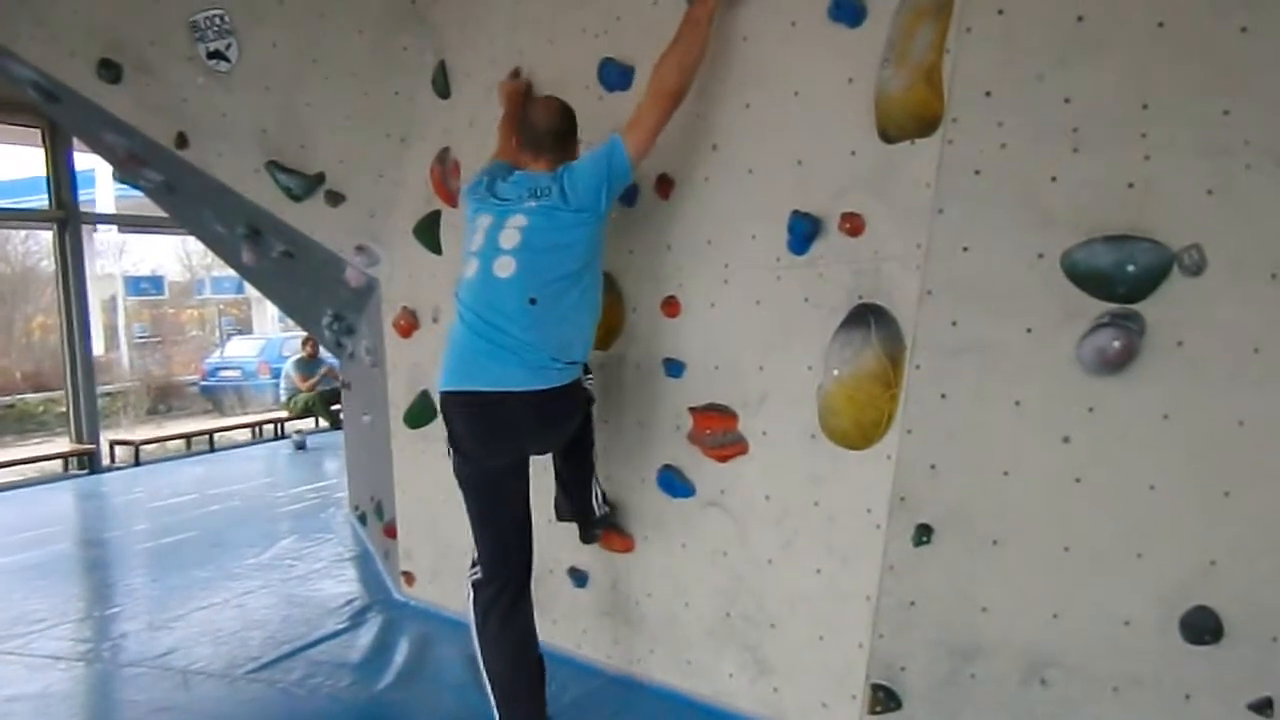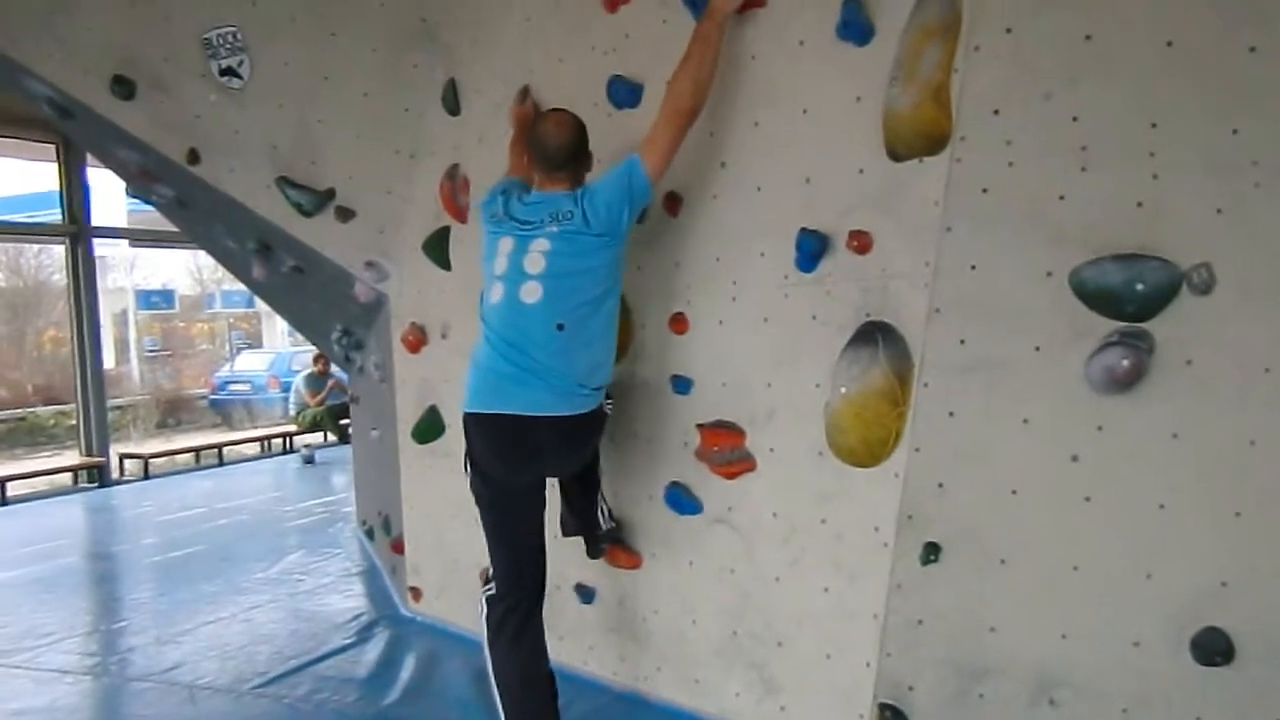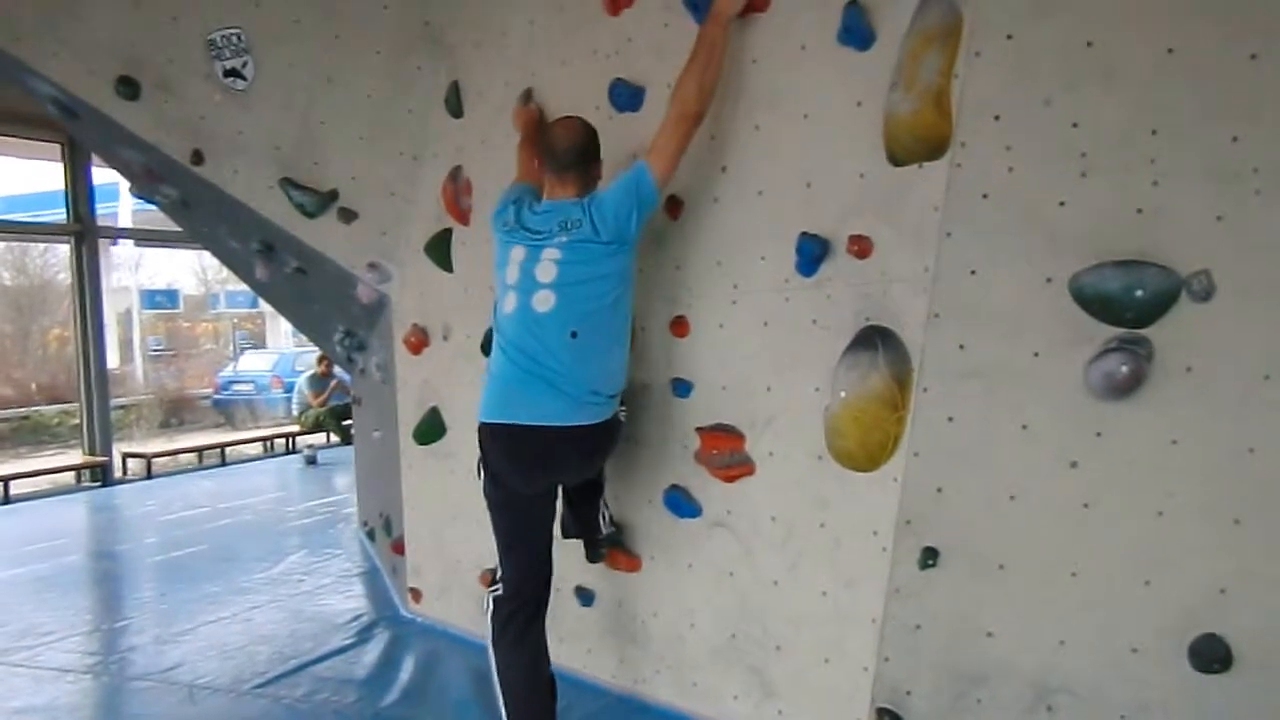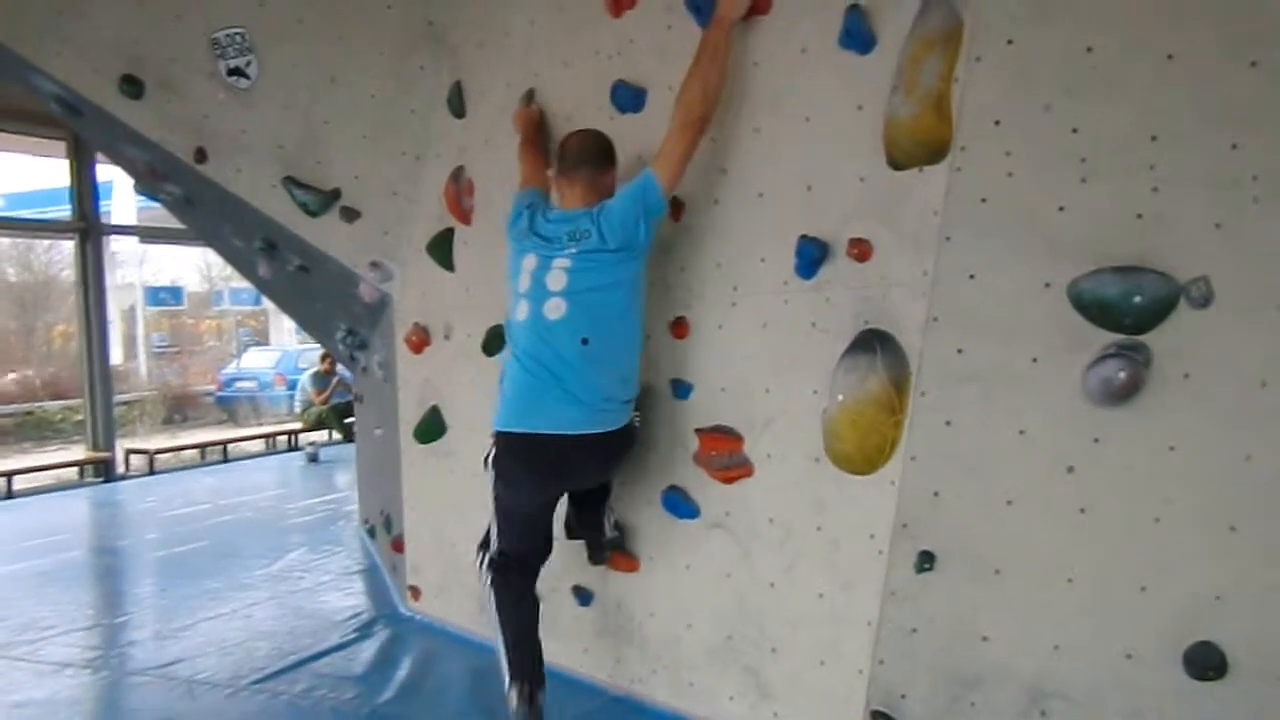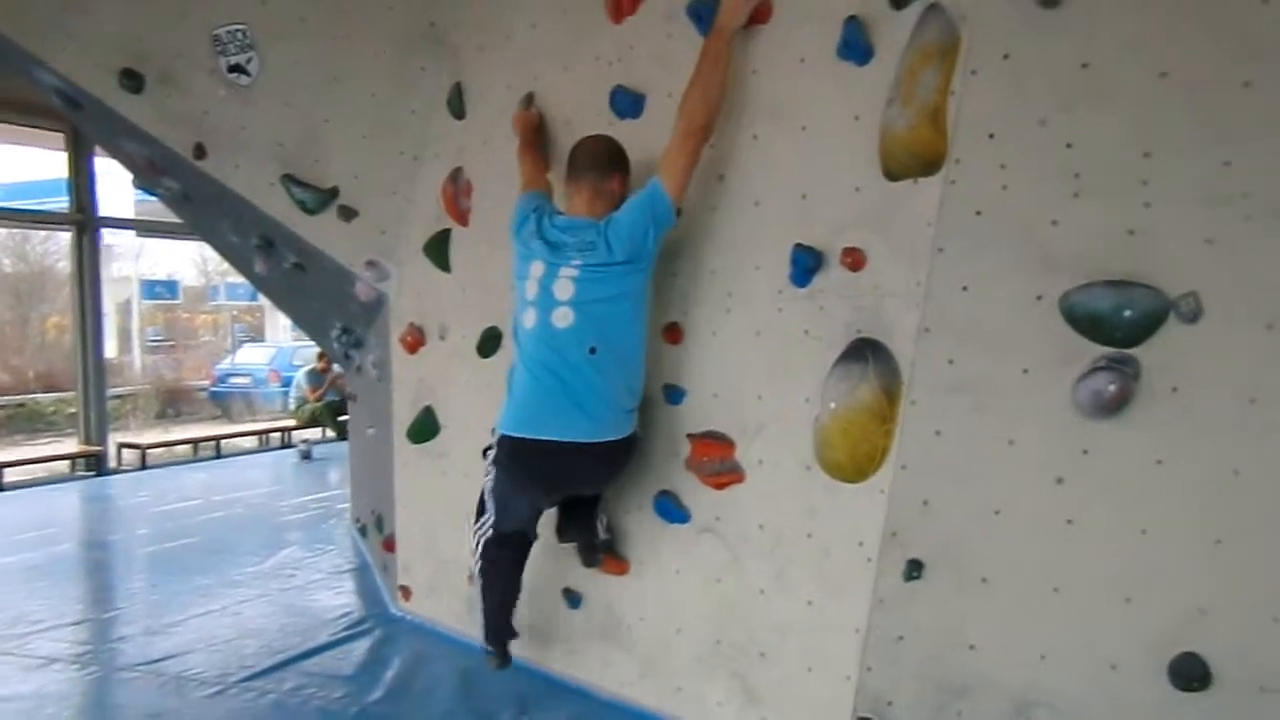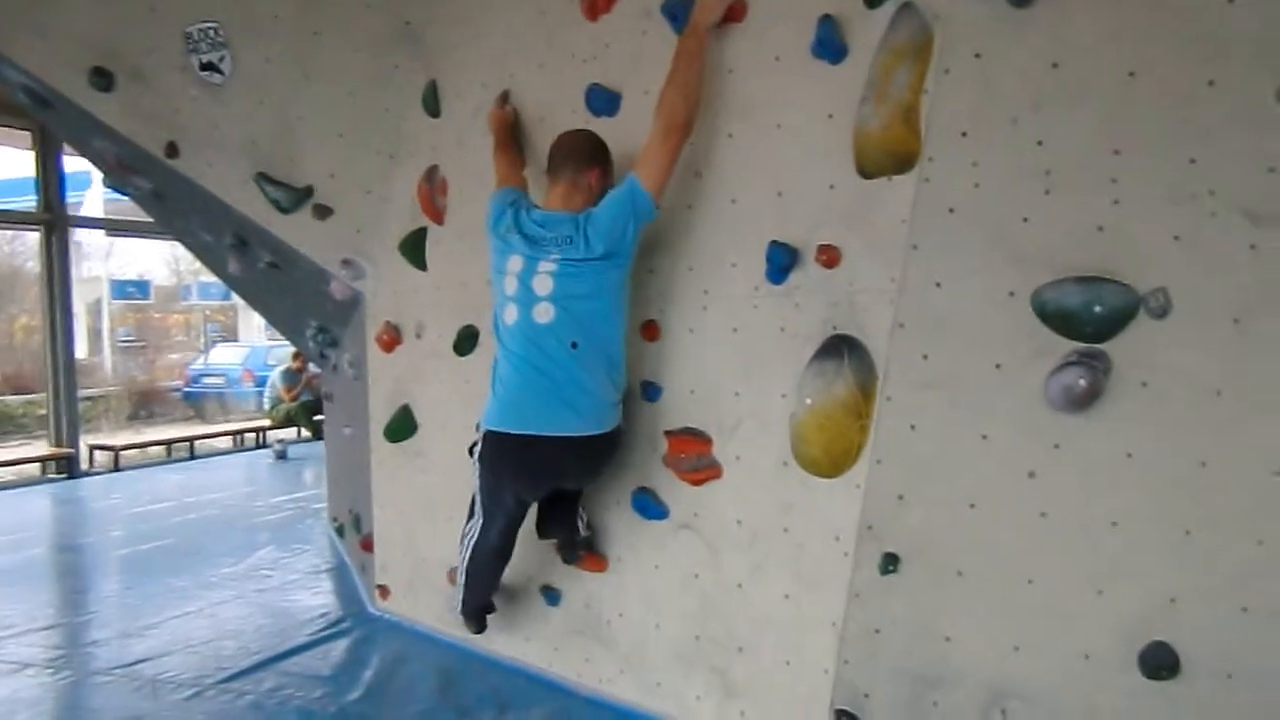
dt=0.3s
person 1, frame 1
left shoulder: (484, 192)
right shoulder: (584, 187)
left elbow: (507, 151)
right elbow: (664, 94)
left wrist: (512, 106)
left hip: (469, 406)
right hip: (545, 407)
left knee: (498, 573)
right ankle: (587, 510)
person 1, frame 2
left shoulder: (499, 211)
right shoulder: (604, 210)
left elbow: (519, 168)
right elbow: (680, 111)
left wrist: (522, 126)
left hip: (491, 425)
right hip: (569, 428)
left knee: (513, 593)
right ankle: (592, 524)
person 1, frame 3
left shoulder: (510, 220)
right shoulder: (613, 217)
left elbow: (528, 169)
right elbow: (685, 116)
left wrist: (527, 131)
left hip: (506, 435)
right hip: (583, 435)
left knee: (518, 595)
right ankle: (594, 529)
person 1, frame 4
left shoulder: (526, 226)
right shoulder: (622, 226)
left elbow: (533, 169)
right elbow: (690, 122)
left wrist: (530, 132)
left hip: (523, 443)
right hip: (601, 443)
left knee: (510, 555)
right ankle: (595, 529)
person 1, frame 5
left shoulder: (531, 230)
right shoulder: (630, 236)
left elbow: (534, 167)
right elbow: (693, 131)
left wrist: (528, 133)
left hip: (525, 447)
right hip: (604, 450)
left knee: (499, 531)
left ankle: (497, 636)
right ankle: (586, 530)
person 1, frame 6
left shoulder: (509, 226)
right shoulder: (608, 232)
left elbow: (507, 163)
right elbow: (671, 129)
left wrist: (503, 128)
left hip: (511, 439)
right hip: (589, 443)
left knee: (490, 529)
left ankle: (473, 608)
right ankle: (566, 529)
